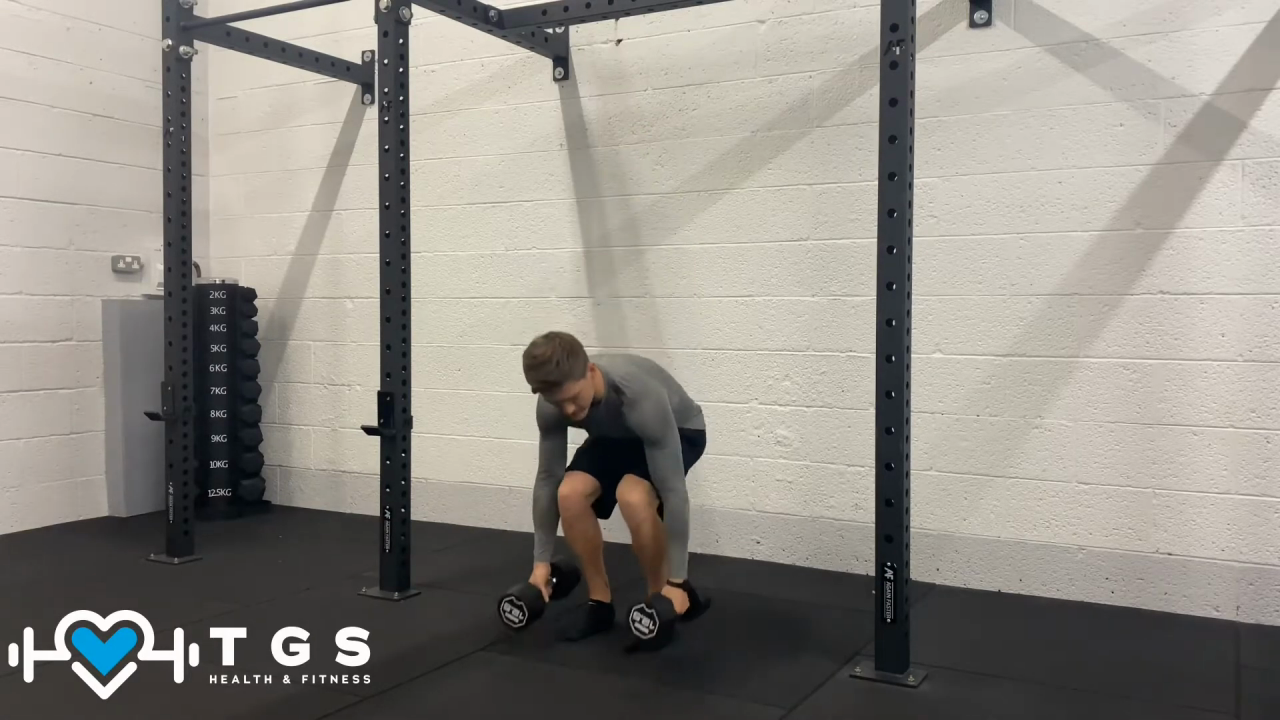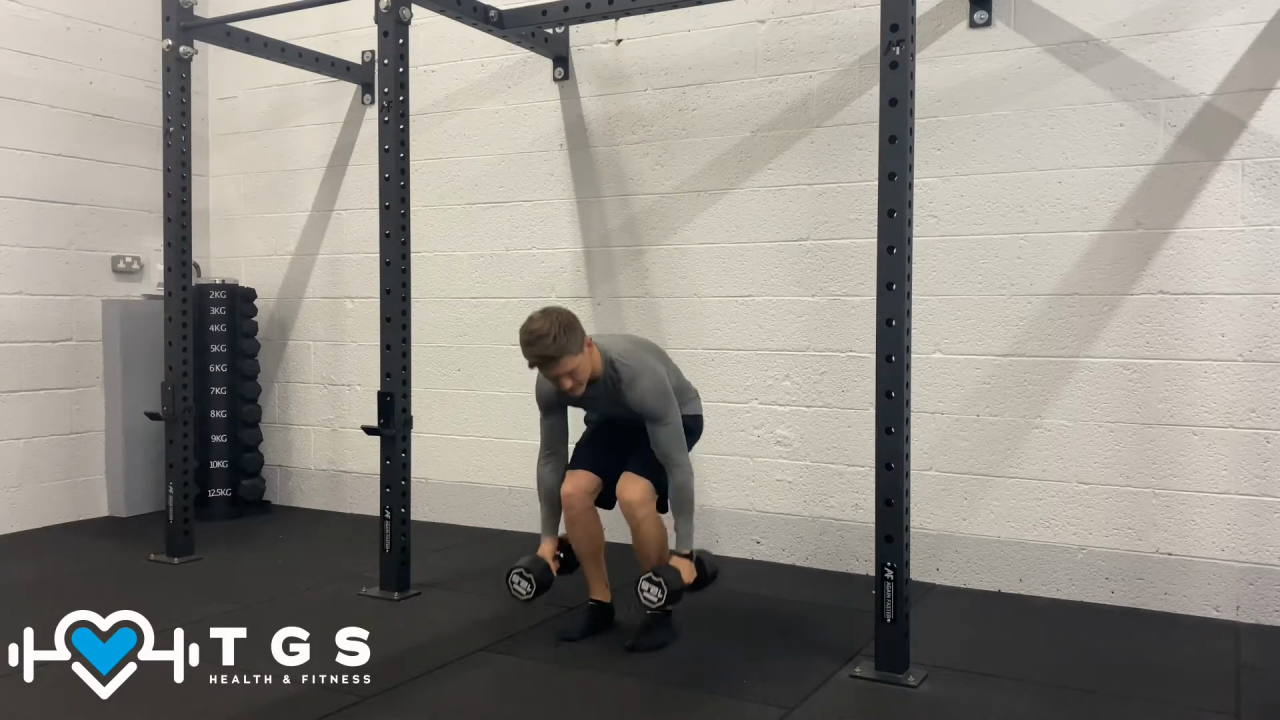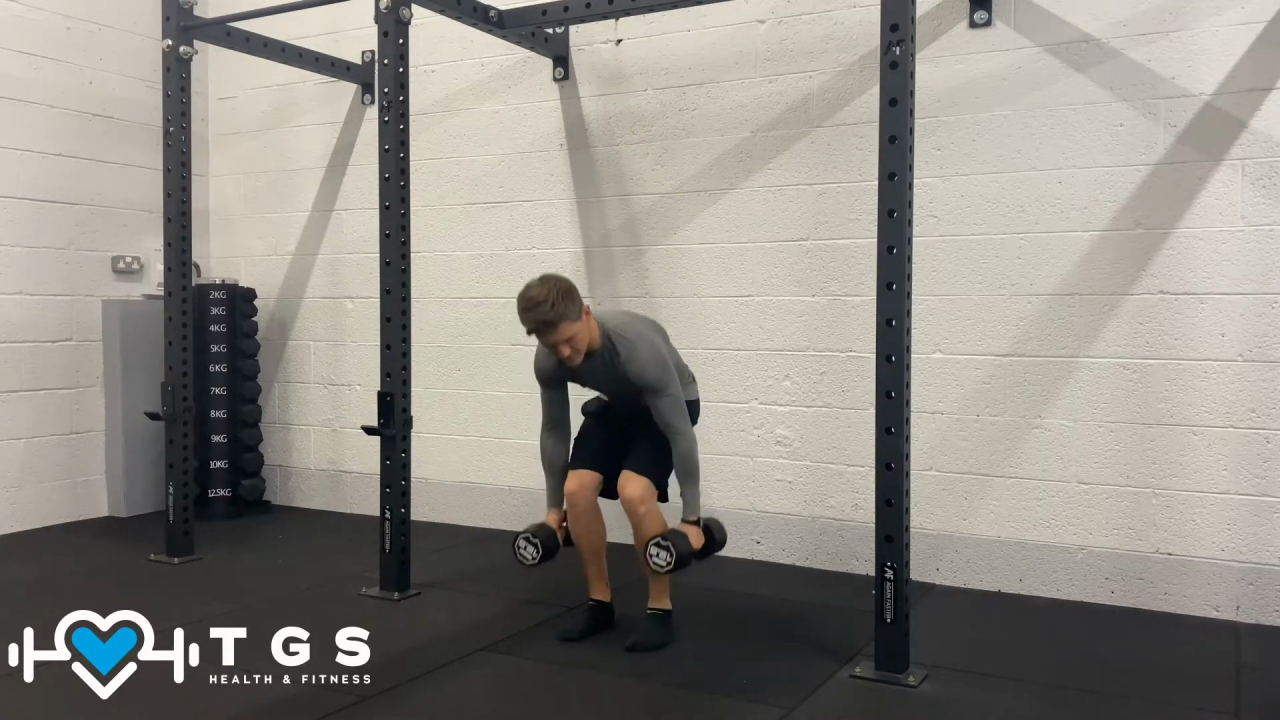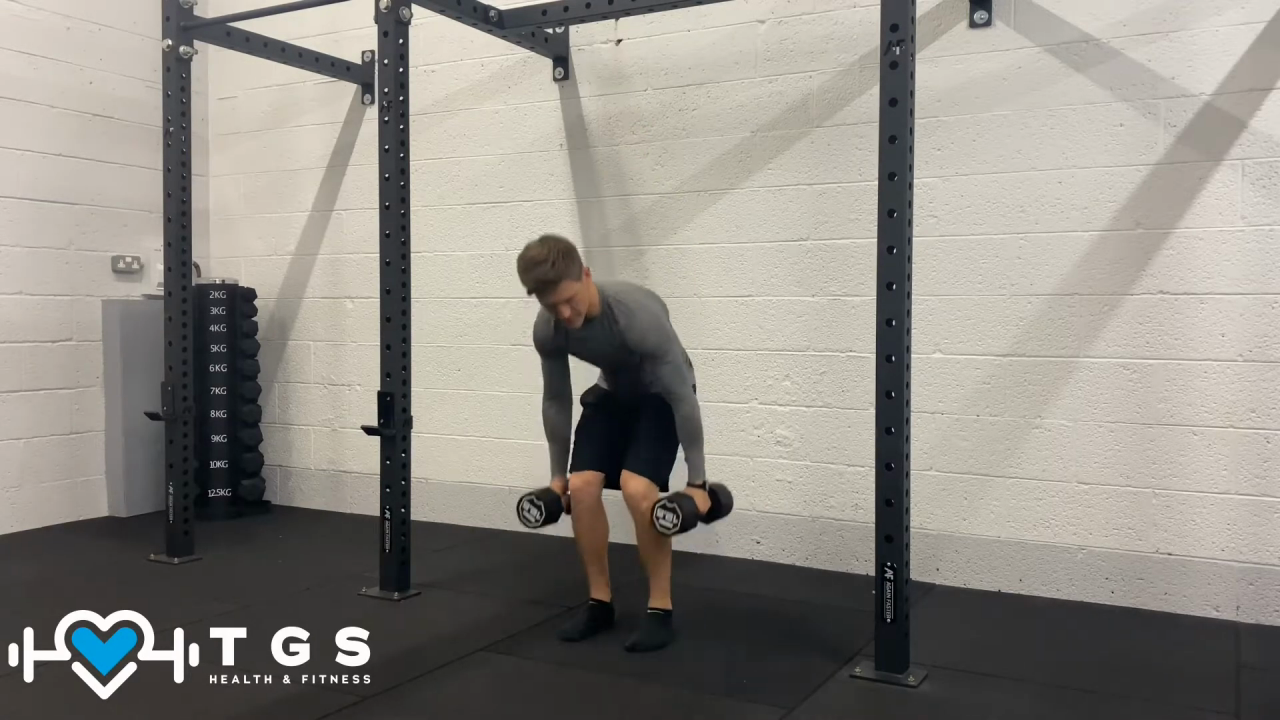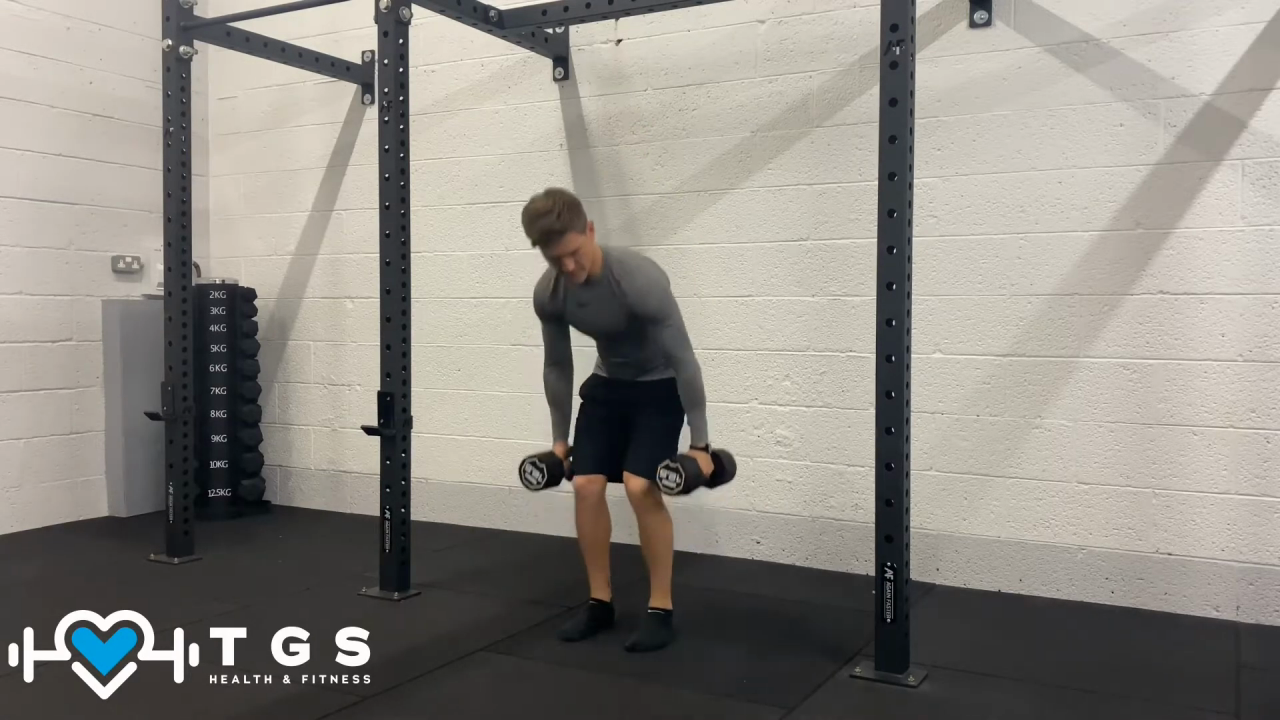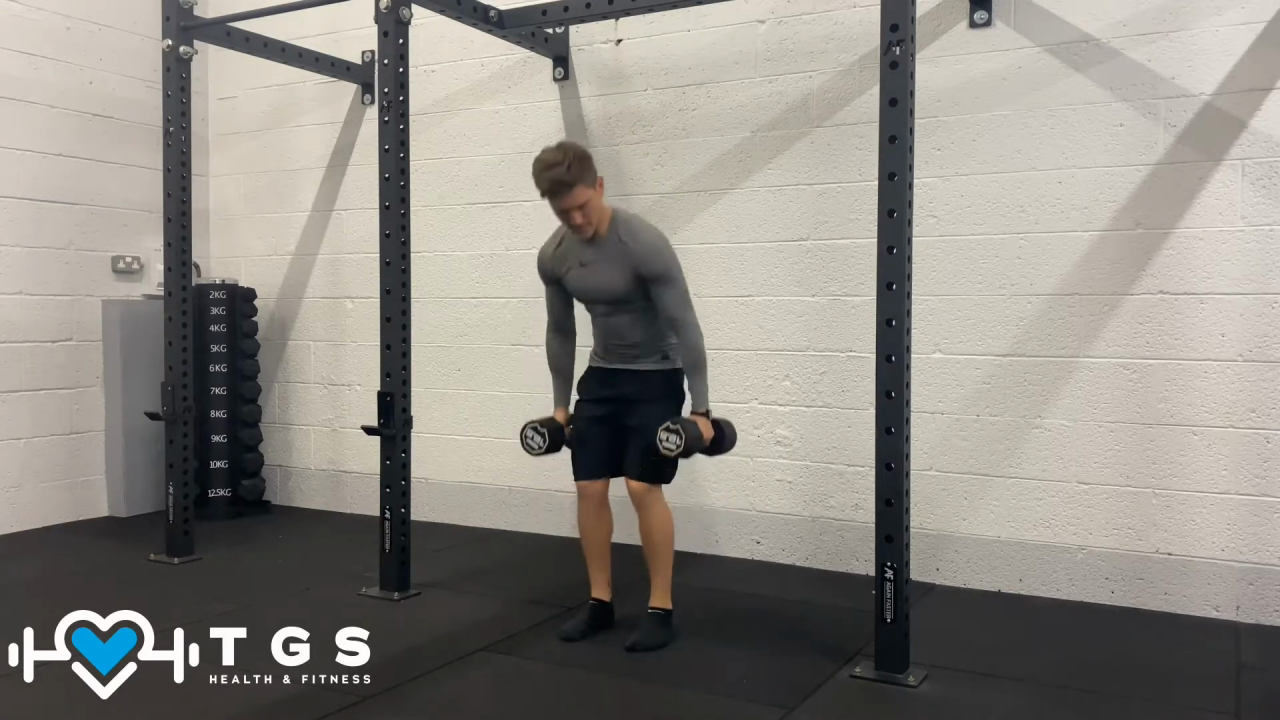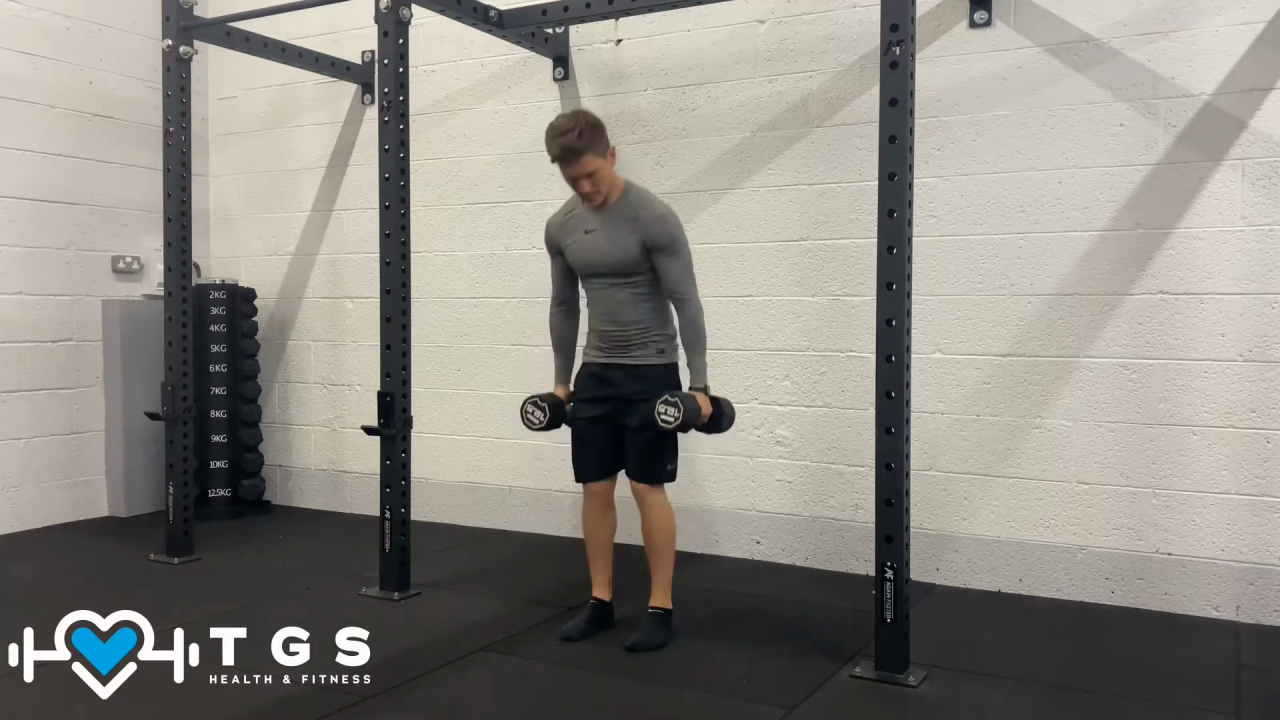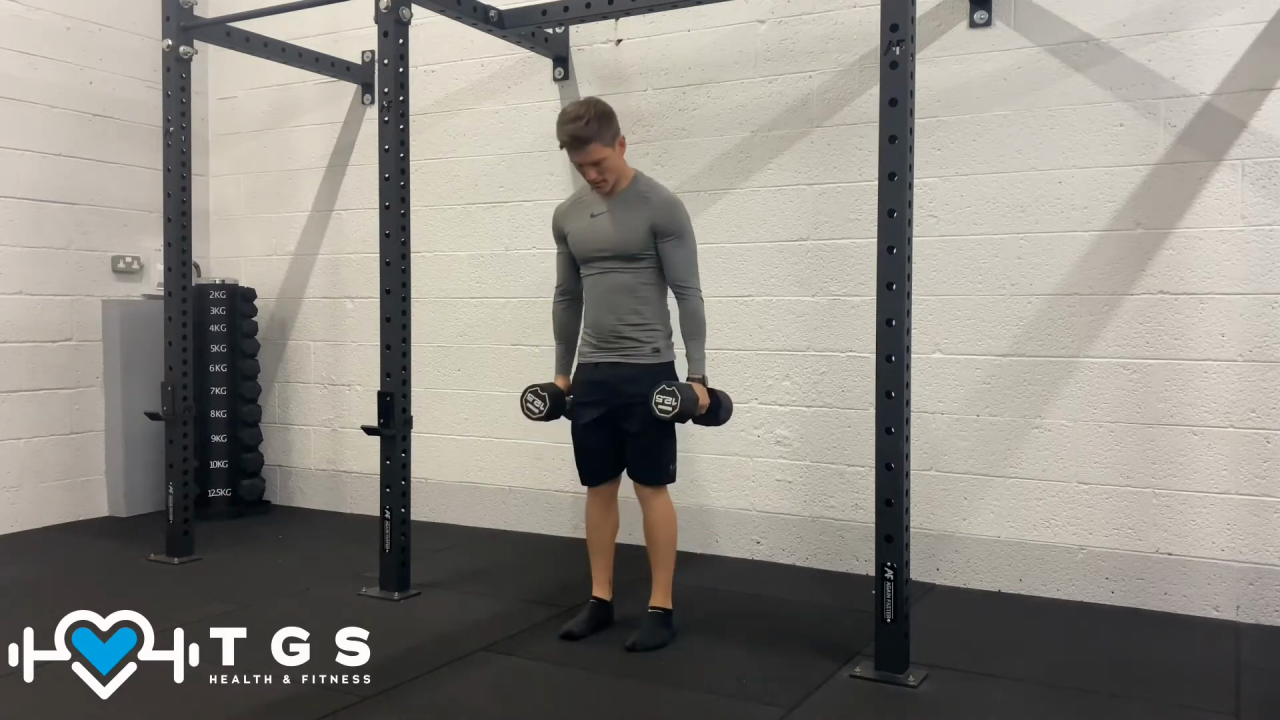
dt=0.1s
person 1, frame 1
left shoulder: (643, 399)
right shoulder: (551, 406)
left elbow: (672, 491)
right elbow: (547, 479)
left wrist: (675, 580)
right wrist: (542, 560)
left hip: (680, 432)
right hip: (615, 436)
left knee: (633, 497)
right knee: (572, 495)
right ankle: (599, 602)
person 1, frame 2
left shoulder: (640, 377)
right shoulder: (550, 385)
left elbow: (677, 466)
right elbow: (550, 456)
left wrist: (682, 553)
right wrist: (548, 536)
left hip: (675, 417)
right hip: (613, 420)
left knee: (633, 494)
right knee: (574, 492)
left ankle: (659, 609)
right ankle: (599, 602)
person 1, frame 3
left shoulder: (639, 347)
right shoulder: (548, 360)
left elbow: (680, 433)
right elbow: (554, 428)
left wrist: (690, 518)
right wrist: (553, 506)
left hip: (672, 406)
right hip: (613, 405)
left knee: (635, 492)
right knee: (579, 490)
left ankle: (661, 609)
right ankle: (600, 602)
person 1, frame 4
left shoulder: (638, 316)
right shoulder: (547, 329)
left elbow: (681, 398)
right elbow: (555, 398)
left wrist: (696, 482)
right wrist: (557, 474)
left hip: (662, 392)
right hip: (611, 394)
left knee: (637, 488)
right knee: (582, 487)
left ankle: (660, 608)
right ankle: (600, 602)
person 1, frame 5
left shoulder: (640, 281)
right shoulder: (548, 293)
left elbow: (683, 363)
right elbow: (557, 366)
left wrist: (699, 445)
right wrist: (560, 437)
left hip: (659, 384)
right hip: (608, 381)
left knee: (640, 486)
right knee: (585, 488)
left ankle: (662, 609)
right ankle: (600, 600)
person 1, frame 6
left shoulder: (644, 243)
right shoulder: (552, 256)
left elbow: (685, 326)
right elbow: (560, 332)
left wrist: (700, 409)
right wrist: (561, 404)
left hip: (657, 375)
right hip: (603, 374)
left knee: (642, 486)
right knee: (589, 487)
left ankle: (661, 608)
right ankle: (600, 600)
person 1, frame 7
left shoulder: (653, 219)
right shoulder: (559, 227)
left elbow: (687, 304)
left wrist: (698, 386)
right wrist: (561, 380)
left hip: (652, 371)
right hip: (595, 372)
left knee: (647, 486)
right knee: (594, 487)
left ankle: (661, 609)
right ankle: (600, 601)
person 1, frame 8
left shoulder: (660, 206)
right shoulder: (567, 214)
left elbow: (688, 293)
left wrist: (696, 376)
right wrist: (562, 371)
left hip: (648, 371)
right hip: (593, 372)
left knee: (650, 487)
right knee: (599, 488)
left ankle: (661, 607)
right ankle: (600, 599)
